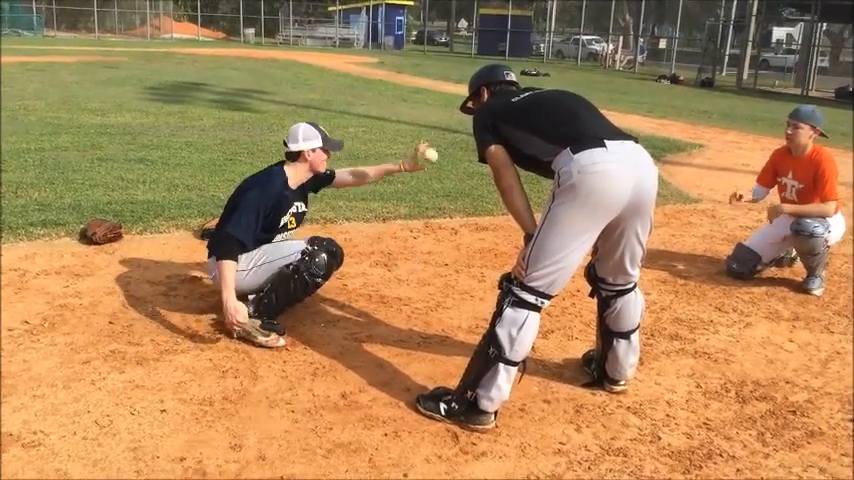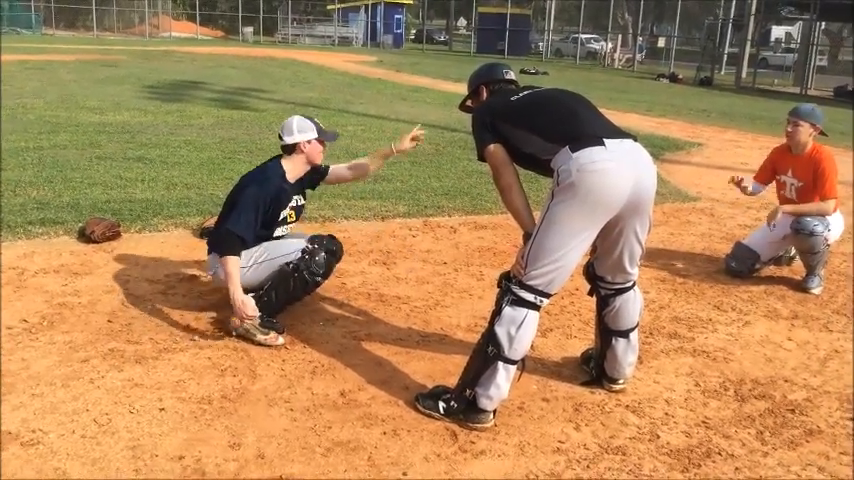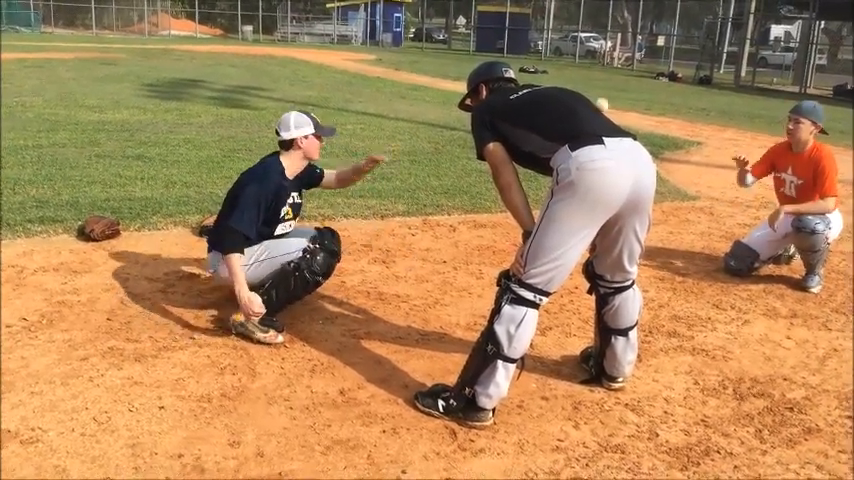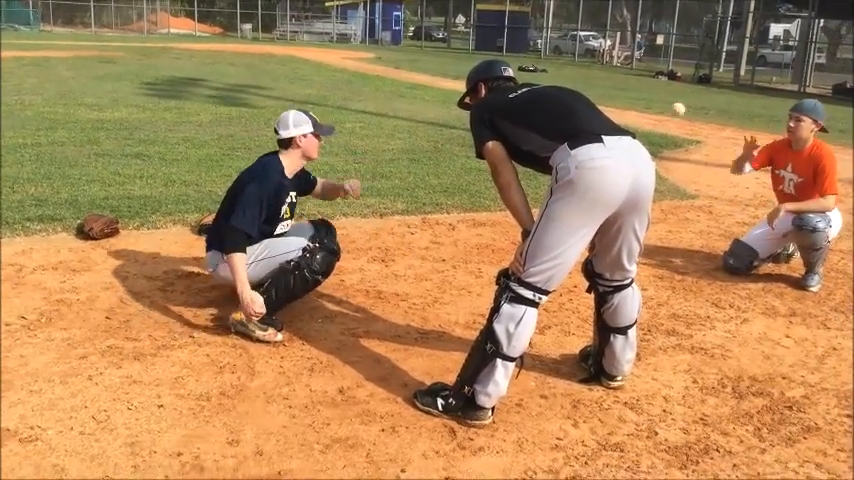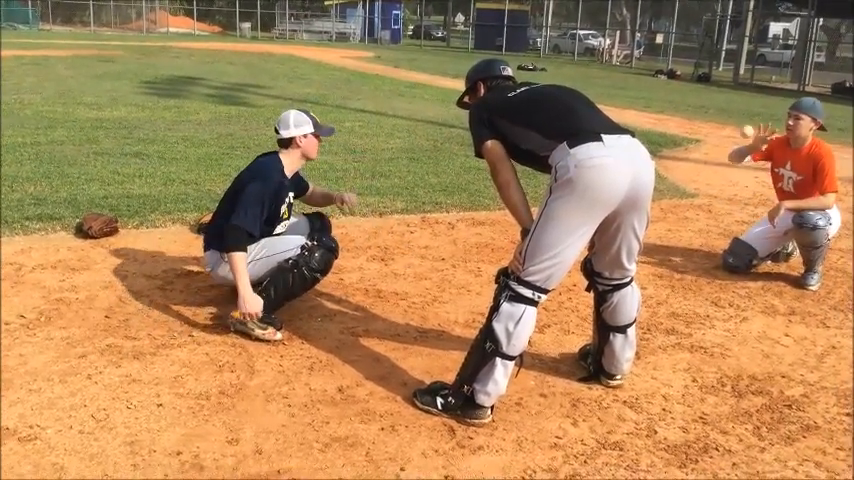
dt=0.1s
person 1, frame 1
left shoulder: (488, 112)
right shoulder: (552, 98)
left elbow: (506, 174)
left wrist: (532, 236)
left hip: (594, 172)
right hip: (642, 165)
left knee: (527, 290)
right knee: (620, 279)
left ankle: (477, 403)
right ankle: (615, 370)
person 1, frame 2
left shoulder: (487, 111)
right shoulder: (551, 97)
left elbow: (505, 172)
left wrist: (532, 235)
left hip: (593, 170)
right hip: (640, 163)
left knee: (526, 288)
right knee: (618, 277)
left ankle: (475, 402)
right ankle: (614, 368)
person 1, frame 3
left shoulder: (486, 109)
right shoulder: (551, 96)
left elbow: (504, 171)
left wrist: (531, 234)
left hip: (592, 169)
right hip: (640, 162)
left knee: (525, 287)
right knee: (617, 275)
left ankle: (475, 400)
right ankle: (613, 367)
person 1, frame 4
left shoulder: (486, 108)
right shoulder: (551, 95)
left elbow: (504, 170)
left wrist: (530, 233)
left hip: (591, 168)
right hip: (639, 161)
left knee: (525, 285)
right knee: (617, 274)
left ankle: (474, 399)
right ankle: (613, 365)
person 1, frame 5
left shoulder: (485, 107)
right shoulder: (549, 93)
left elbow: (502, 169)
left wrist: (529, 231)
left hip: (590, 166)
right hip: (638, 159)
left knee: (524, 284)
right knee: (616, 273)
left ankle: (473, 398)
right ankle: (611, 364)
person 2, frame 1
left shoulder: (303, 178)
right shoulder: (265, 188)
left elbow: (353, 176)
right elbow: (228, 245)
left wrist: (401, 166)
right wrist: (229, 301)
left hip: (263, 257)
right hip: (234, 267)
left knee: (330, 253)
right knee: (321, 256)
right ankle: (253, 315)
person 2, frame 2
left shoulder: (303, 171)
right shoulder: (265, 183)
left elbow: (348, 172)
right elbow: (229, 242)
left wrist: (394, 150)
right wrist: (237, 296)
left hip: (265, 253)
right hip: (233, 261)
left knee: (331, 247)
right knee: (323, 255)
right ankle: (253, 318)
person 2, frame 3
left shoulder: (297, 168)
right shoulder: (263, 180)
left elbow: (336, 178)
right elbow: (232, 240)
left wrist: (362, 168)
right wrist: (243, 293)
left hip: (258, 248)
right hip: (230, 260)
left knee: (327, 240)
right knee: (322, 254)
left ankle: (262, 288)
right ankle: (250, 316)
person 2, frame 4
left shoulder: (291, 170)
right shoulder: (265, 177)
left elbow: (320, 188)
right elbow: (234, 238)
left wrist: (342, 188)
right wrist: (245, 292)
left hip: (257, 246)
right hip: (229, 259)
left knee: (323, 231)
right knee: (324, 252)
left ankle: (266, 284)
right ankle: (250, 316)
person 2, frame 5
left shoulder: (286, 169)
right shoulder: (266, 177)
left elbow: (311, 195)
right elbow: (235, 237)
left wrist: (336, 196)
right wrist: (245, 294)
right hip: (227, 258)
left knee: (318, 226)
right knee: (322, 250)
left ankle: (263, 283)
right ankle: (249, 316)
person 3, frame 1
left shoulder: (823, 160)
right shoulder: (779, 155)
left elbow: (828, 209)
right elbow: (762, 189)
left wrist: (784, 208)
right wrist: (746, 197)
left hip: (825, 222)
right hip: (790, 219)
left knee: (806, 229)
right knee: (738, 267)
left ankle: (816, 274)
right ankle: (787, 253)
person 3, frame 2
left shoulder: (822, 158)
right shoulder: (778, 153)
left elbow: (829, 207)
right elbow: (756, 187)
left wrist: (784, 208)
right wrist: (744, 185)
left hip: (822, 220)
right hip: (788, 217)
left knee: (806, 227)
right knee: (736, 265)
left ankle: (815, 273)
right ankle: (786, 251)
person 3, frame 3
left shoulder: (822, 156)
right shoulder: (778, 150)
left elbow: (828, 205)
right elbow: (747, 181)
left wrist: (785, 208)
right wrist: (742, 170)
left hip: (821, 219)
right hip: (787, 216)
left knee: (807, 225)
right knee: (735, 264)
left ankle: (814, 271)
right ankle: (785, 250)
person 3, frame 4
left shoulder: (823, 154)
right shoulder: (777, 146)
left elbow: (828, 203)
right elbow: (737, 169)
left wrist: (785, 207)
right wrist: (747, 154)
left hip: (820, 217)
right hip: (786, 215)
left knee: (808, 223)
right knee: (735, 263)
left ankle: (814, 270)
right ankle: (783, 249)
person 3, frame 5
left shoulder: (821, 153)
right shoulder: (776, 144)
left elbow: (828, 201)
right elbow: (733, 158)
left wrist: (785, 204)
right wrist: (755, 146)
left hip: (820, 215)
right hip: (785, 213)
left knee: (808, 221)
right knee: (734, 262)
left ankle: (813, 269)
right ankle: (783, 248)
